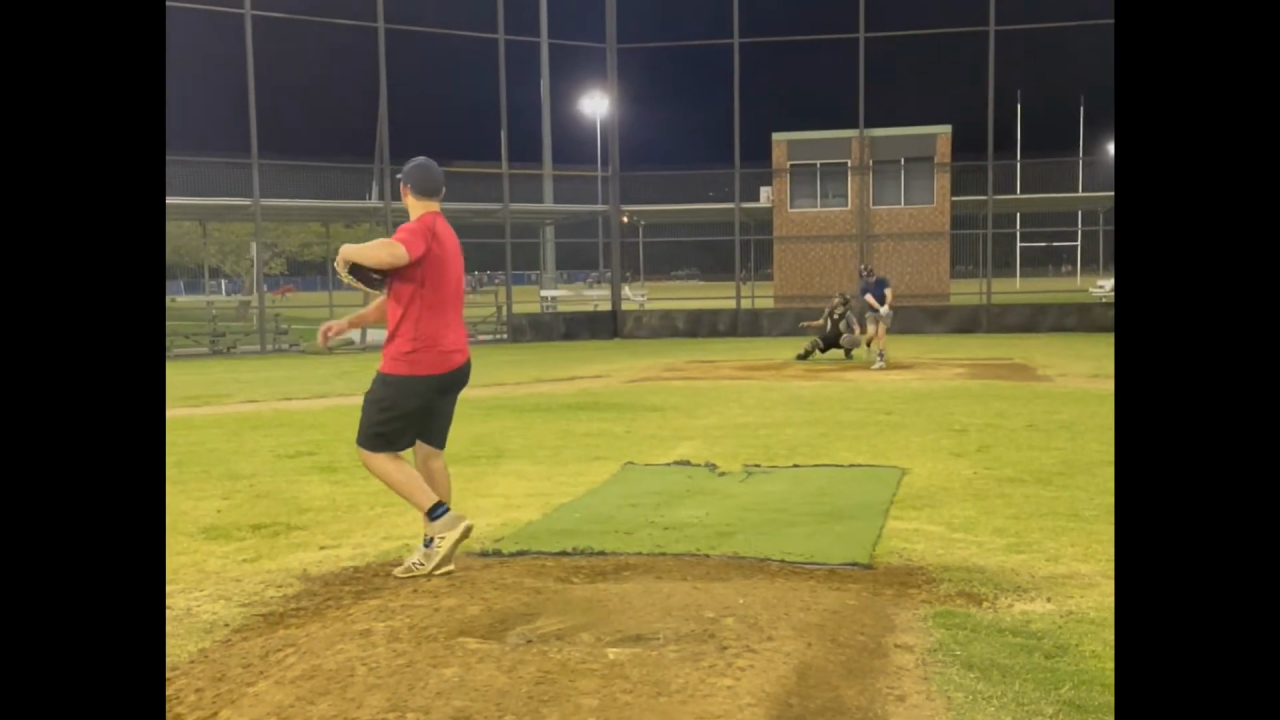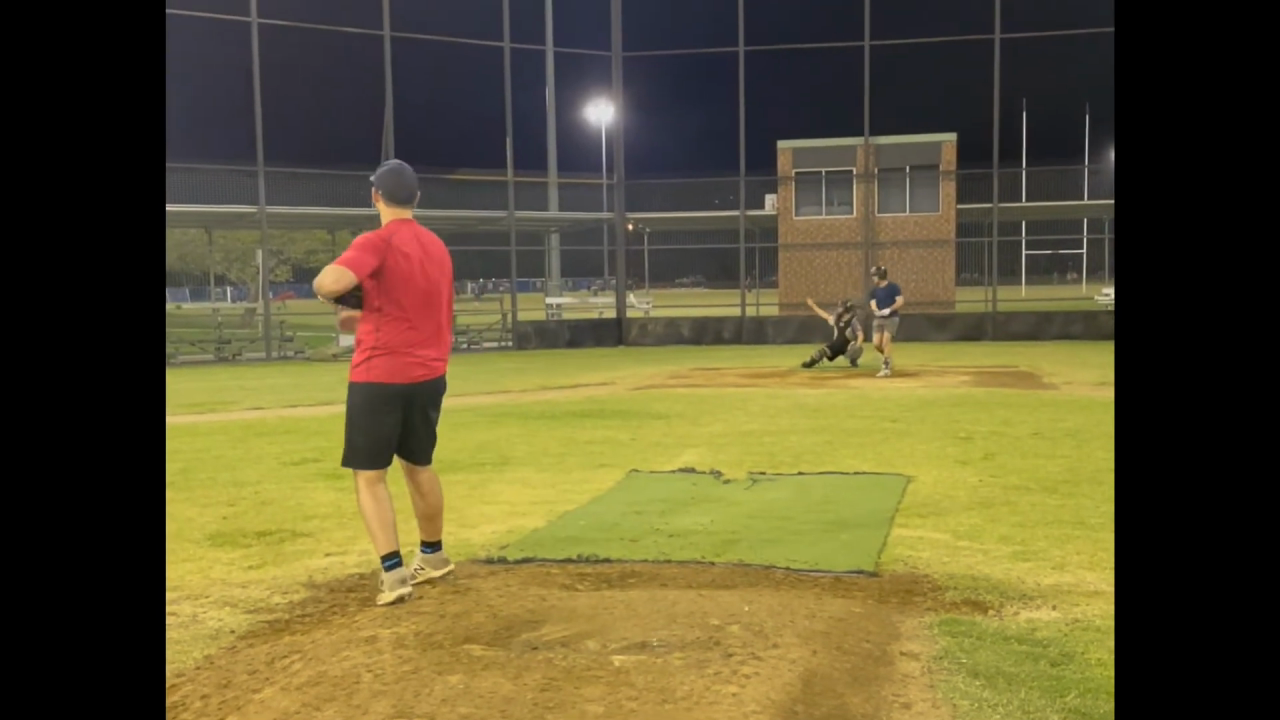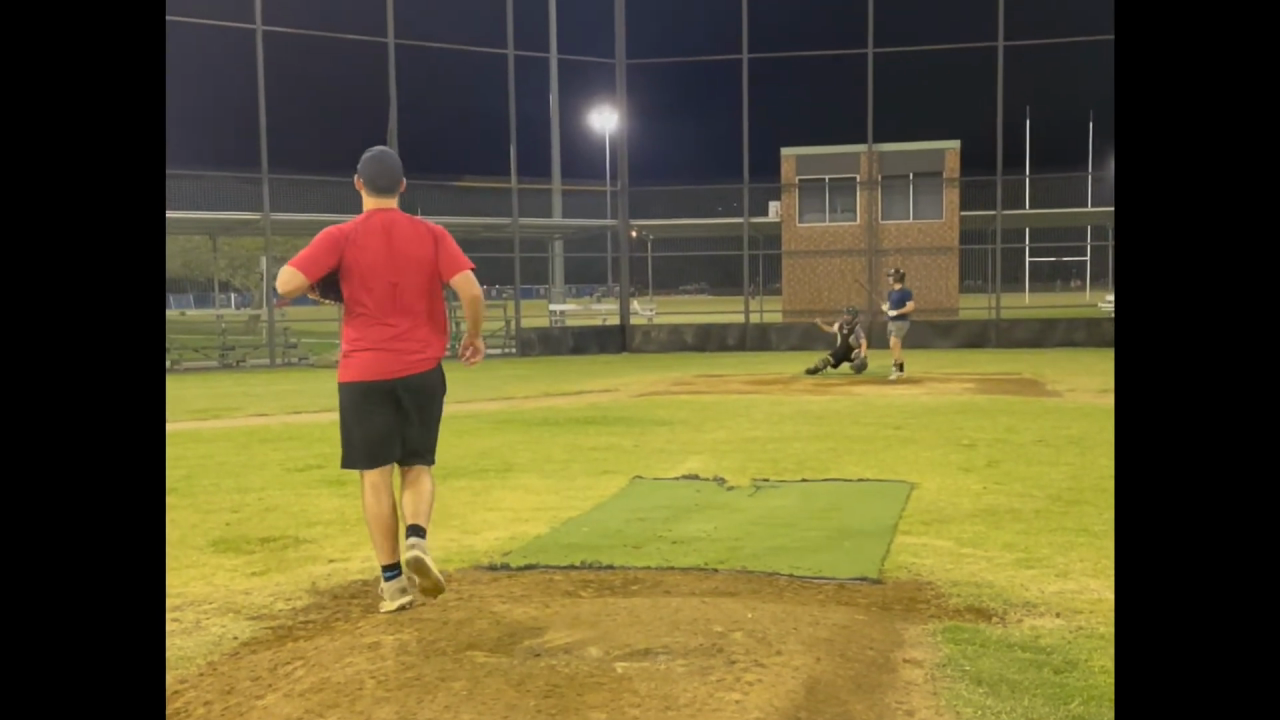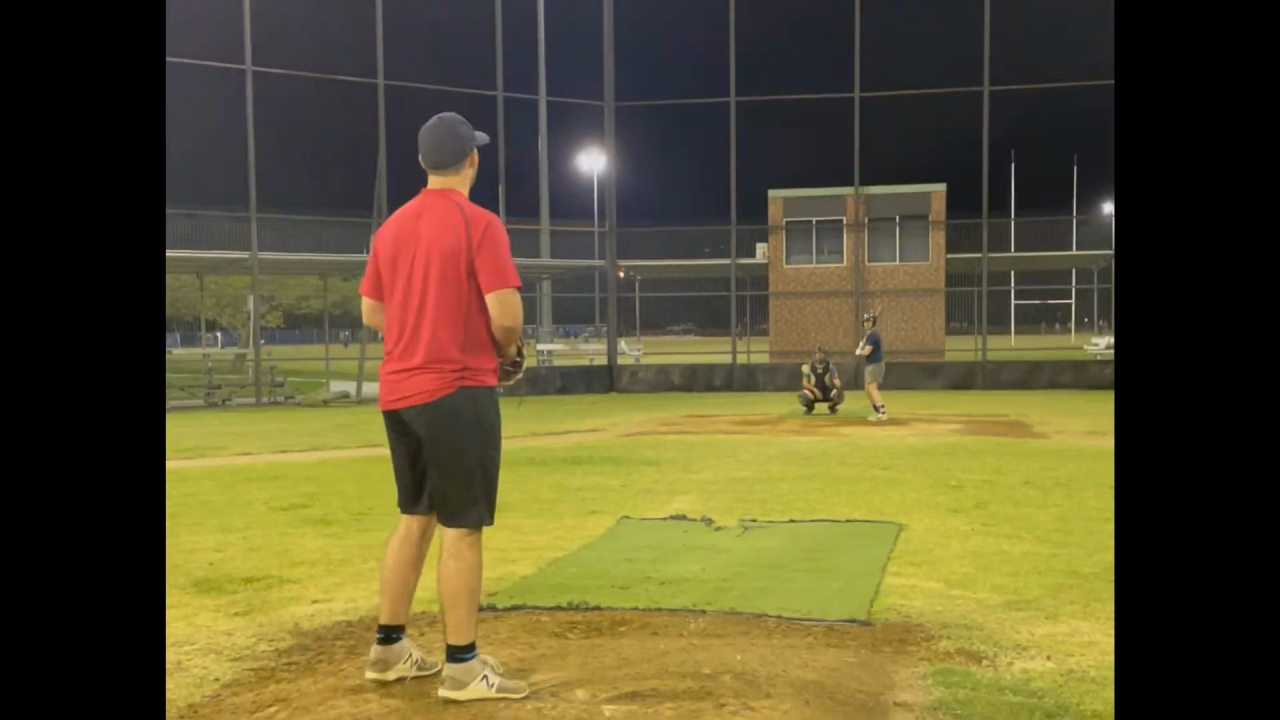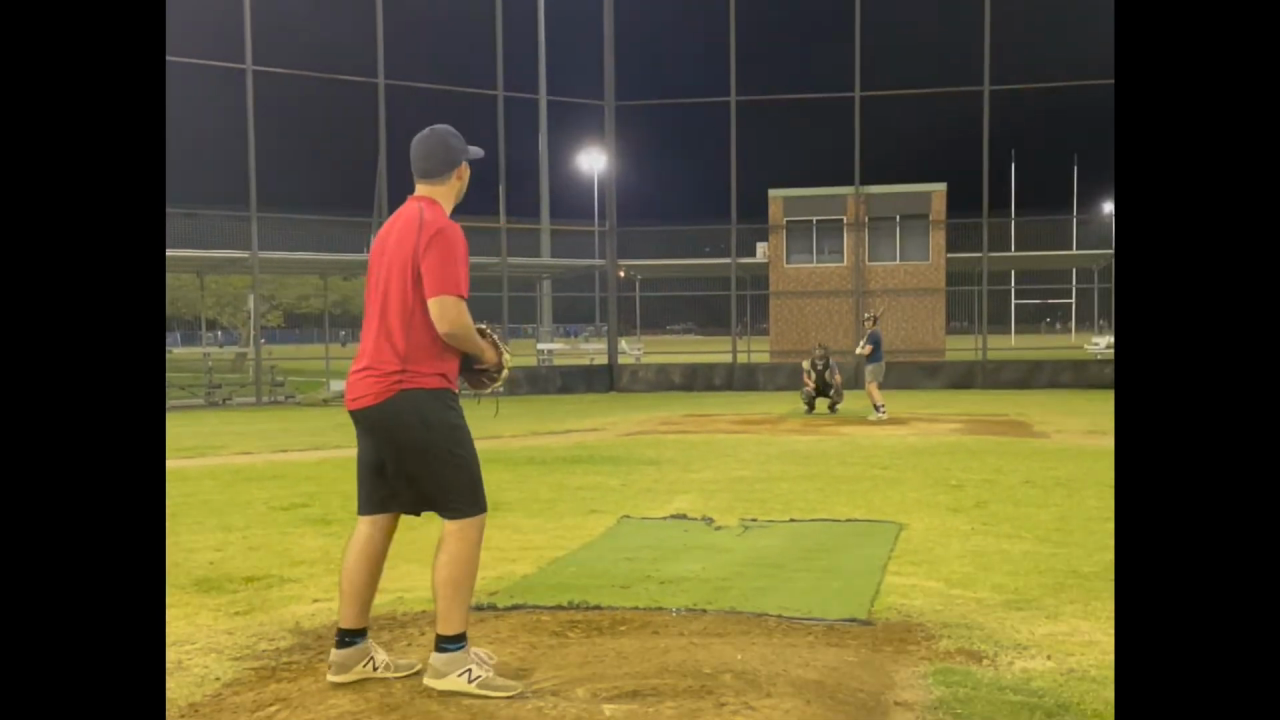
dt=0.4s
person 1, frame 1
left shoulder: (419, 230)
right shoulder: (445, 235)
left elbow: (390, 255)
left wrist: (348, 251)
right wrist: (347, 323)
left hip: (414, 365)
right hip: (452, 362)
left knee: (374, 450)
right knee: (429, 452)
left ankle: (444, 518)
right ankle: (438, 551)
person 1, frame 2
left shoulder: (375, 241)
right shoulder: (437, 247)
left elbow: (334, 283)
left wrist: (322, 279)
left hip: (378, 375)
right hip: (429, 375)
left knee: (369, 475)
right knee: (419, 467)
left ankle: (393, 572)
right ankle: (433, 555)
person 1, frame 3
left shoulder: (340, 237)
right shoulder: (431, 234)
left elbow: (286, 285)
right elbow: (471, 291)
left wrist: (317, 277)
right wrist: (473, 335)
left hip: (363, 372)
right hip: (422, 370)
left knee: (376, 475)
right knee: (418, 466)
left ankle: (393, 580)
right ankle: (417, 541)
person 1, frame 4
left shoulder: (390, 228)
right shoulder: (479, 224)
left elbow: (372, 314)
right elbow: (506, 317)
right wrist: (508, 350)
left hip: (400, 393)
right hip: (458, 392)
left knee: (416, 518)
right knee: (462, 527)
left ankle: (388, 647)
right ankle: (461, 665)
person 1, frame 5
left shoulder: (390, 229)
right shoulder: (441, 230)
right elbow: (448, 320)
left wrist: (461, 345)
right wrist: (483, 352)
left hip: (373, 391)
right hip: (414, 392)
left knee: (375, 518)
right knee: (464, 516)
left ankle: (349, 649)
right ankle: (451, 656)
